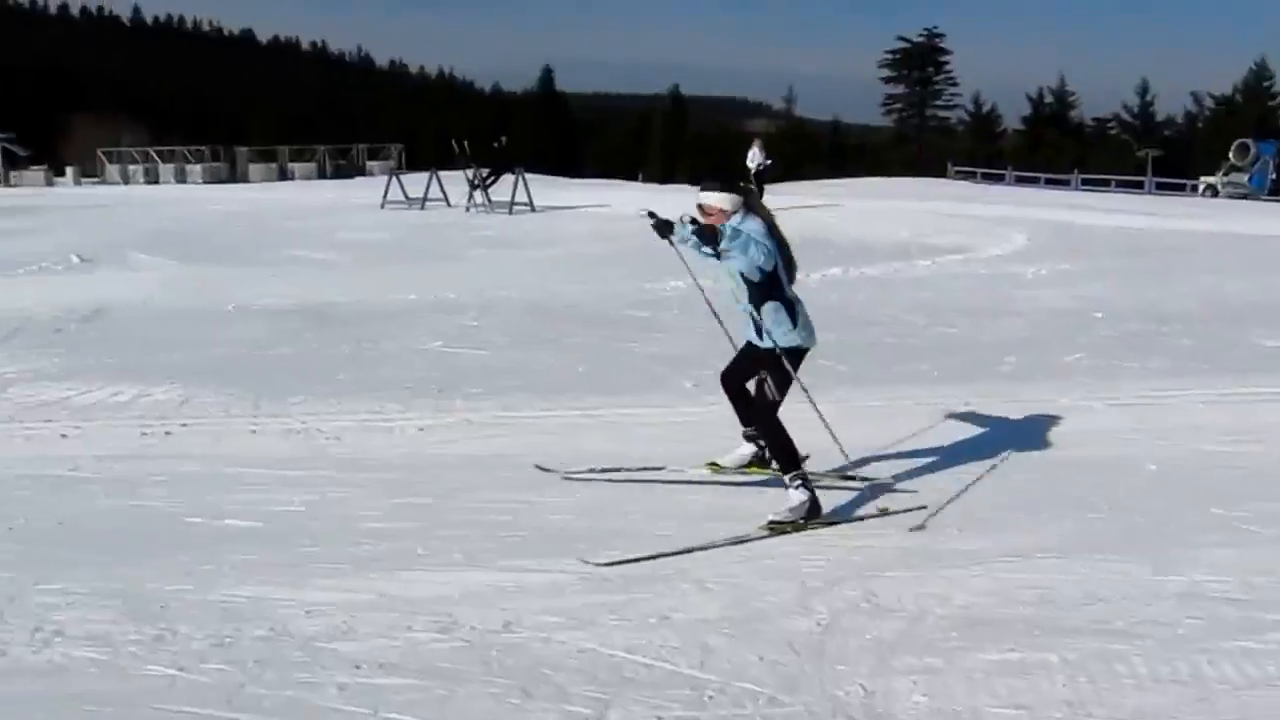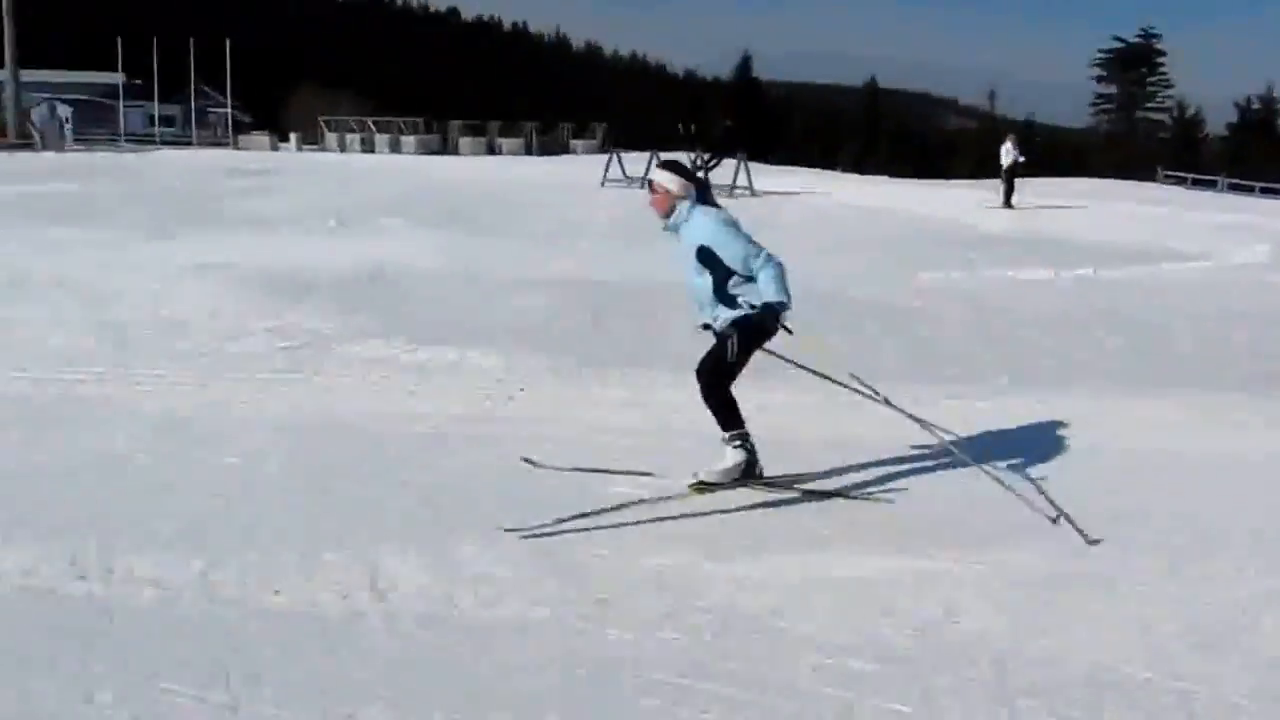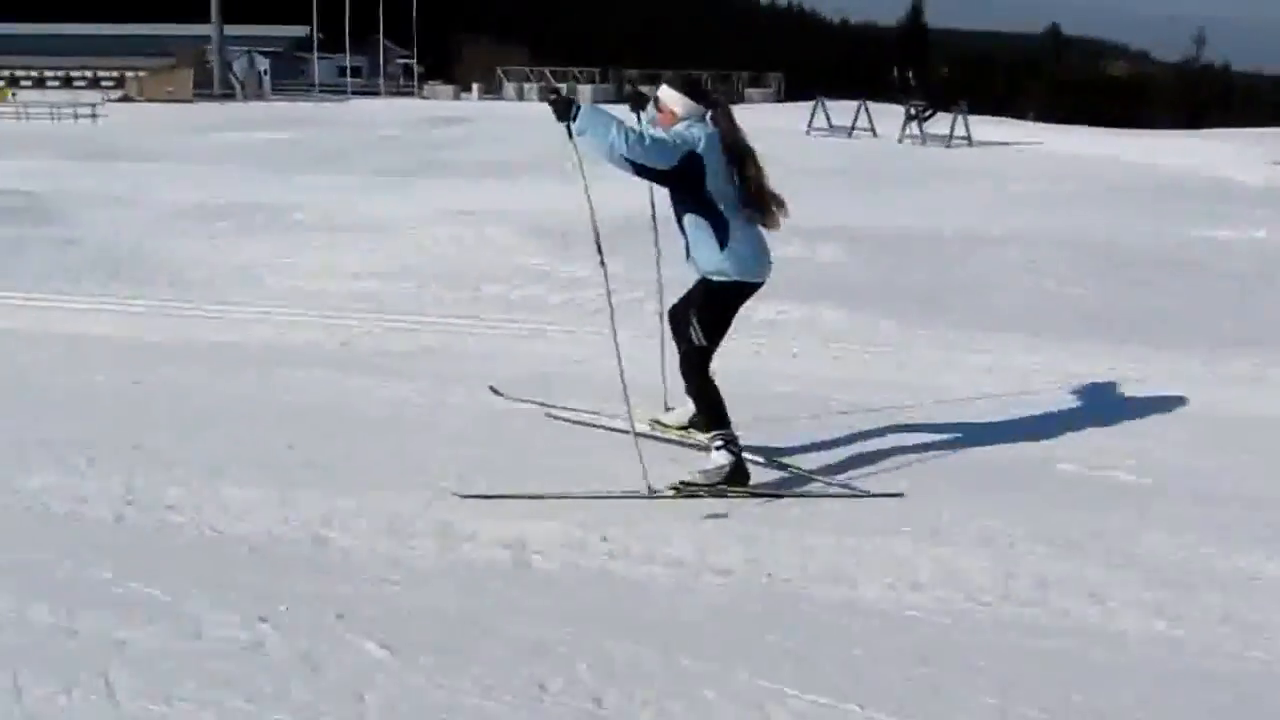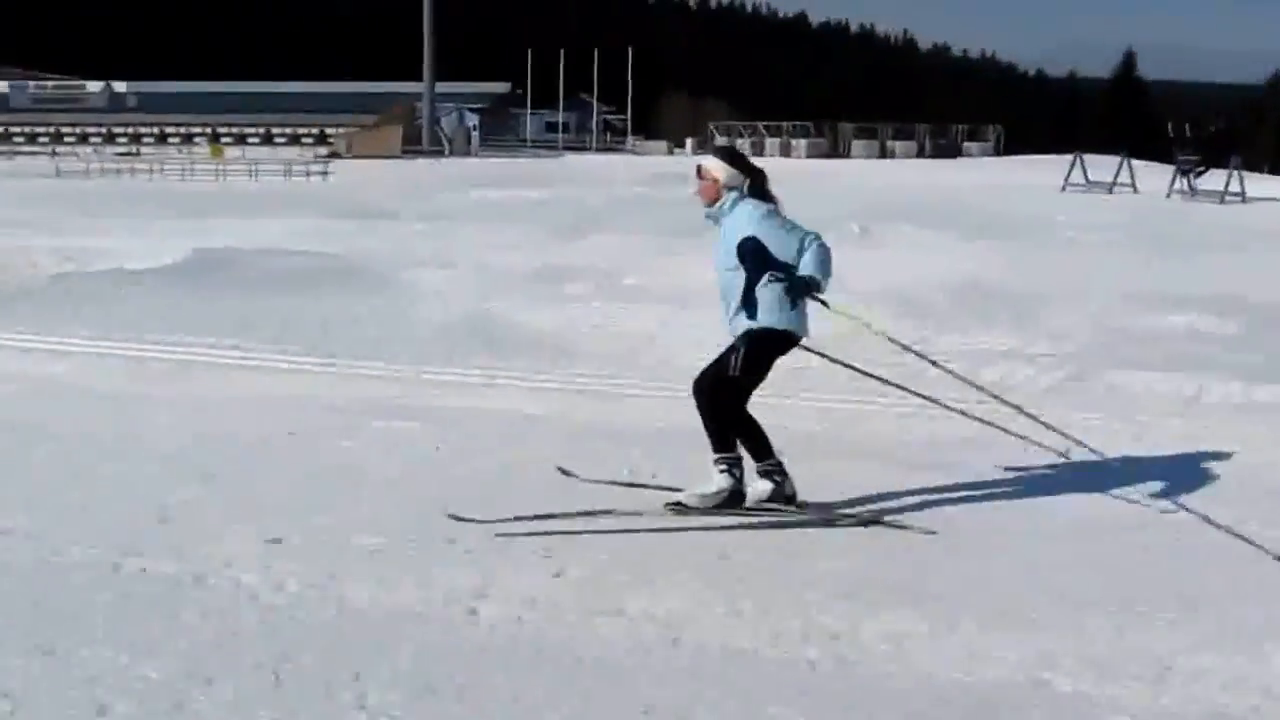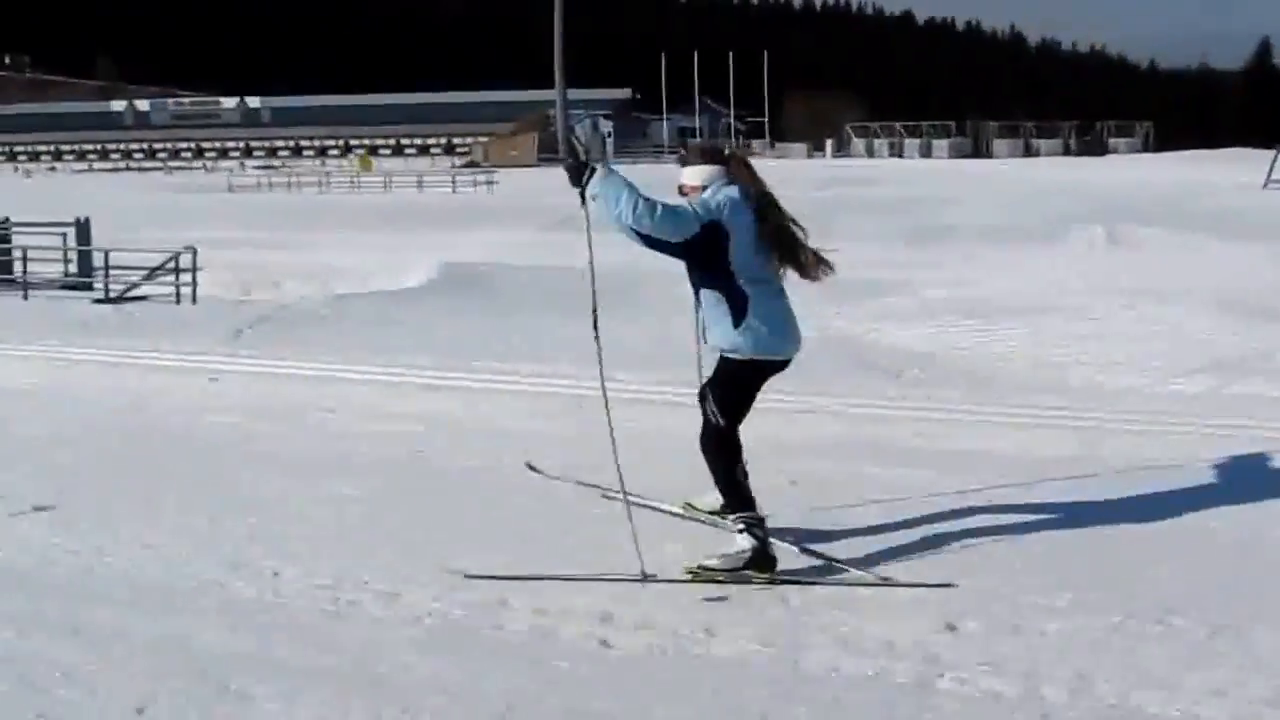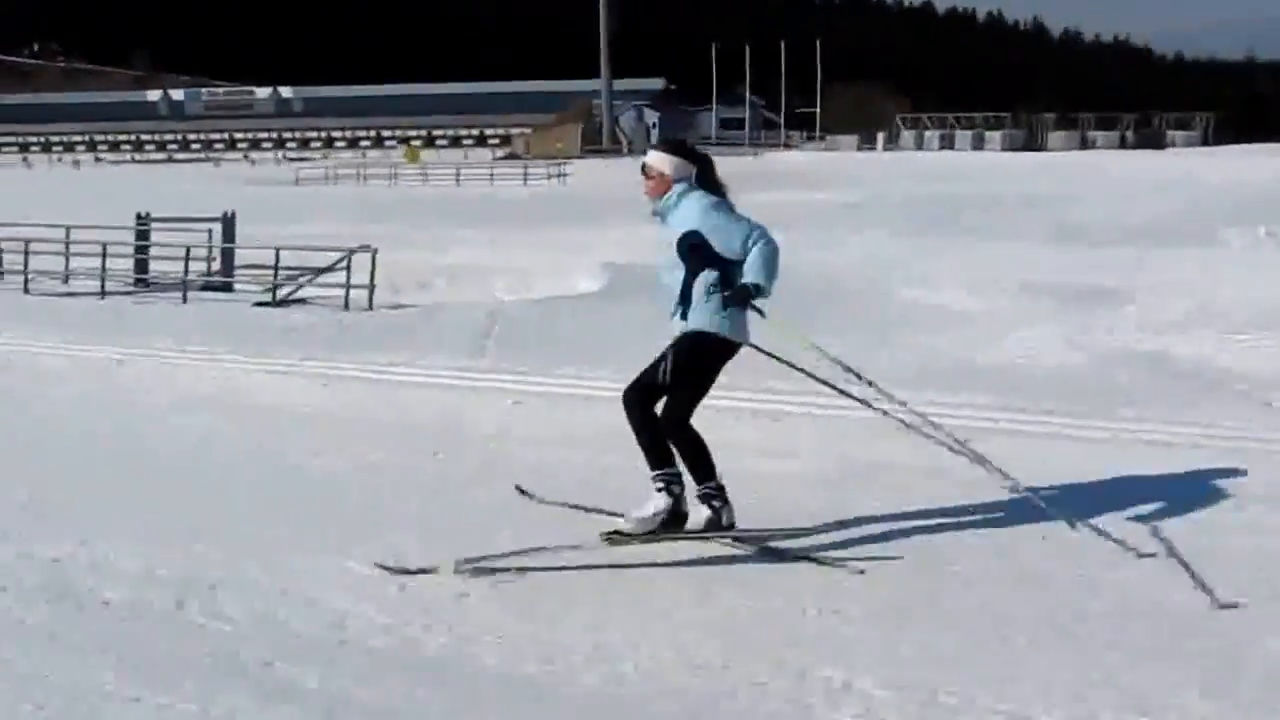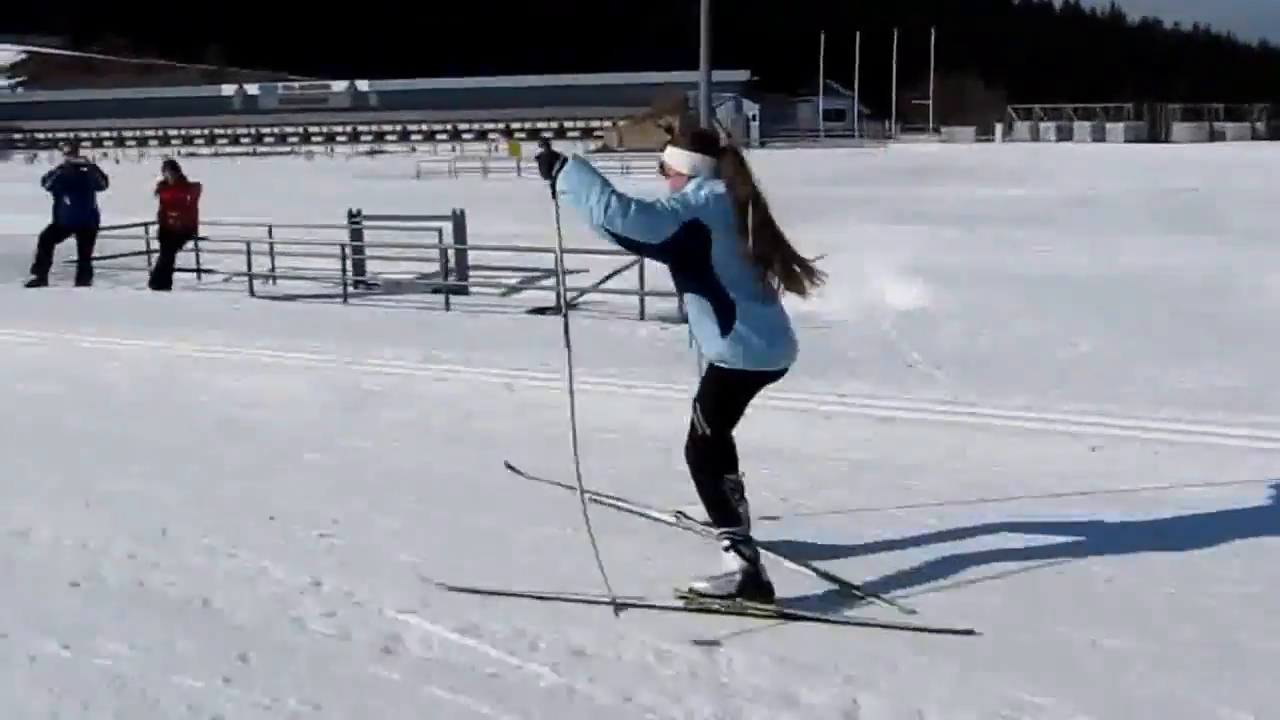
dt=0.7s
person 1, frame 1
left shoulder: (751, 228)
right shoulder: (739, 229)
left elbow: (761, 256)
right elbow: (708, 243)
left wrist: (720, 238)
right wrist: (674, 231)
left hip: (785, 337)
right hip: (766, 334)
left knee: (765, 415)
right knee: (731, 380)
left ankle: (803, 496)
right ankle: (757, 446)
person 1, frame 2
left shoulder: (709, 223)
right shoulder: (686, 226)
left elbow: (766, 264)
left wrist: (775, 303)
left hip: (752, 314)
right hip: (732, 317)
left knee: (709, 374)
right knee: (714, 384)
left ankle: (739, 455)
right ankle: (743, 460)
person 1, frame 3
left shoulder: (689, 141)
right shoulder: (709, 138)
left elbow: (637, 147)
left wrist: (579, 115)
right wrist: (644, 109)
left hip: (727, 268)
right hip: (741, 262)
left knee: (694, 360)
right knee: (680, 318)
left ankle: (727, 457)
right ankle: (701, 408)
person 1, frame 4
left shoulder: (755, 215)
right shoulder: (733, 217)
left elbow: (814, 247)
left wrist: (809, 278)
left hip: (771, 325)
right hip: (761, 324)
left knee: (706, 387)
right knee: (731, 403)
left ankle: (728, 479)
right ankle: (776, 482)
person 1, frame 5
left shoulder: (713, 209)
right shoulder: (742, 203)
left elbow: (651, 219)
left wrist: (595, 179)
left hip: (748, 342)
right hip: (775, 336)
left knee: (715, 437)
right knee: (715, 400)
left ankle: (754, 543)
right ankle: (734, 496)
person 1, frame 6
left shoulder: (700, 207)
right shoulder: (680, 211)
left elbow: (762, 244)
left wrist: (752, 285)
left hip: (708, 328)
right hip: (702, 329)
left knee: (638, 398)
right knee: (673, 419)
left ankle: (669, 499)
right ankle: (714, 505)
person 1, frame 7
left shoulder: (694, 207)
right shoulder: (728, 198)
left elbow: (628, 217)
left wrist: (566, 172)
left hip: (740, 351)
right hip: (773, 345)
left knee: (704, 450)
right knee: (715, 420)
left ankle: (745, 567)
right ankle: (732, 506)
